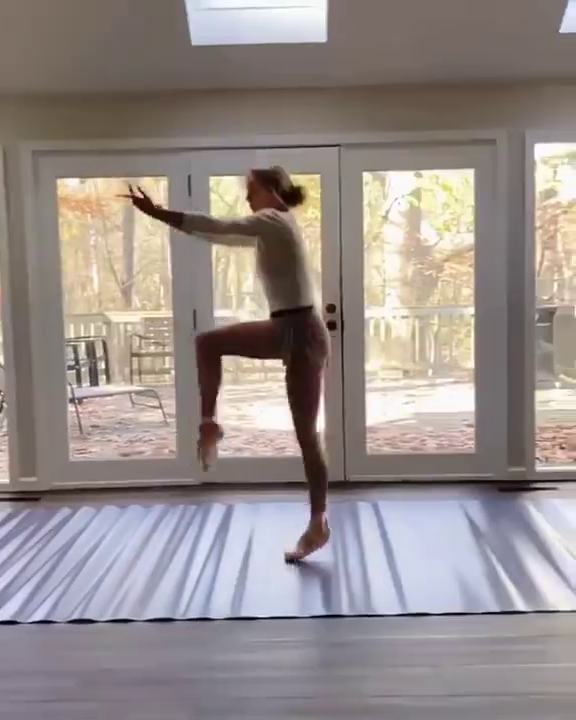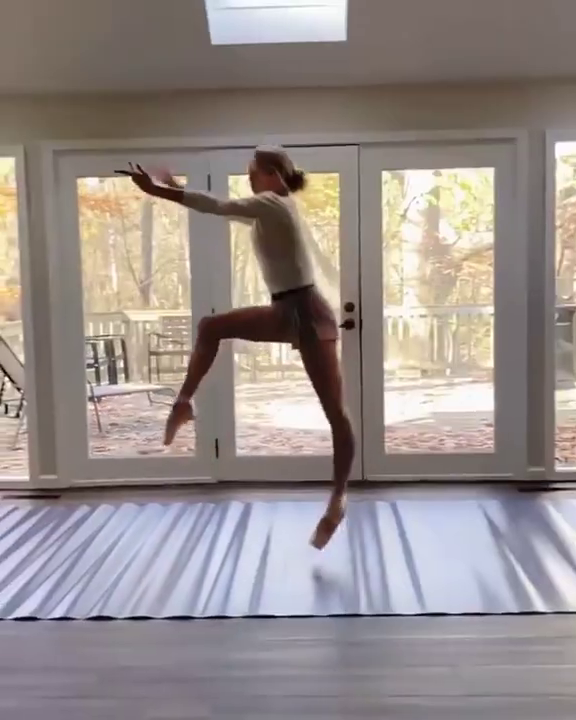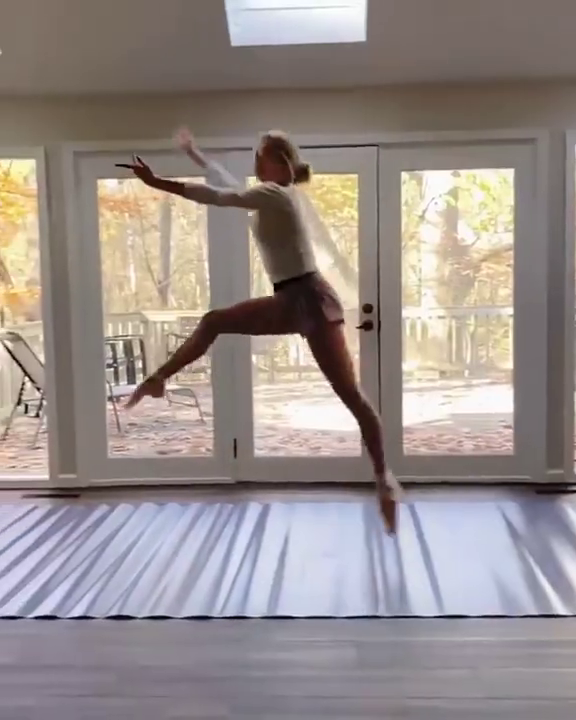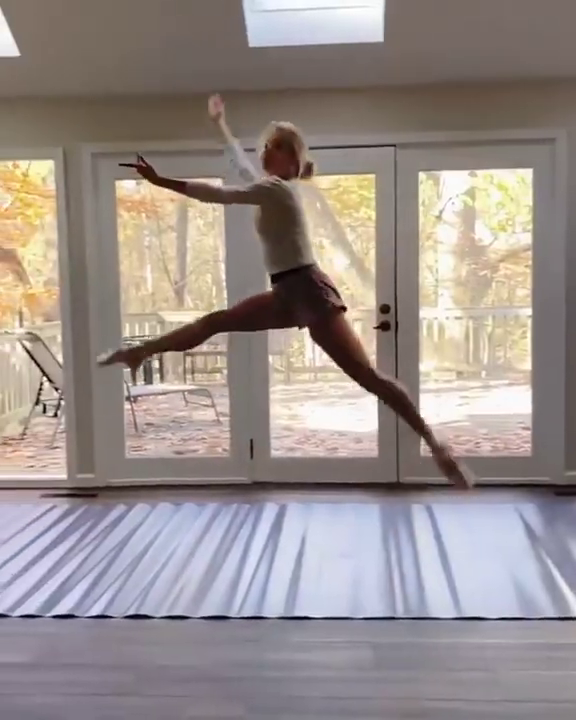
dt=0.3s
person 1, frame 1
left shoulder: (275, 221)
right shoulder: (269, 229)
left elbow: (218, 226)
right elbow: (218, 233)
left wrist: (159, 213)
right wrist: (163, 214)
left hip: (301, 331)
right hip: (284, 329)
left knee: (306, 434)
right knee: (206, 342)
left ankle: (318, 523)
right ankle: (208, 423)
person 1, frame 2
left shoulder: (273, 204)
right shoulder: (270, 209)
left elbow: (216, 206)
right elbow: (221, 204)
left wrist: (158, 190)
right wrist: (175, 184)
left hip: (307, 313)
right hip: (285, 312)
left knee: (334, 410)
right knee: (211, 327)
left ankle: (337, 500)
right ankle: (183, 403)
person 1, frame 3
left shoulder: (274, 195)
right shoulder: (269, 197)
left elbow: (216, 196)
right elbow: (227, 181)
left wrist: (158, 182)
right wrist: (193, 153)
left hip: (312, 299)
right hip: (288, 301)
left knee: (351, 394)
right knee: (215, 321)
left ankle: (384, 478)
right ankle: (158, 378)
person 1, frame 4
left shoulder: (278, 189)
right shoulder: (267, 184)
left elbow: (218, 193)
right elbow: (242, 162)
left wrist: (162, 180)
right wrist: (221, 124)
left hip: (309, 292)
right hip: (286, 294)
left knee: (368, 377)
right knee: (215, 320)
left ankle: (432, 440)
right ankle: (141, 351)
